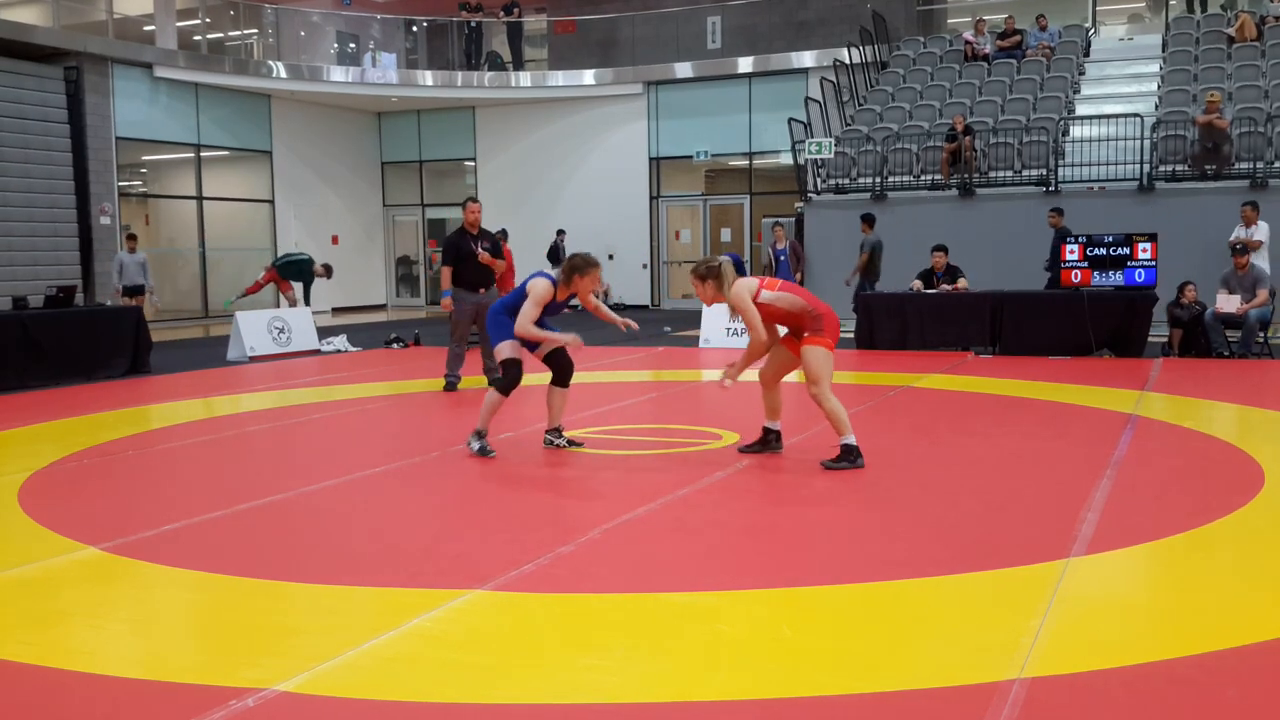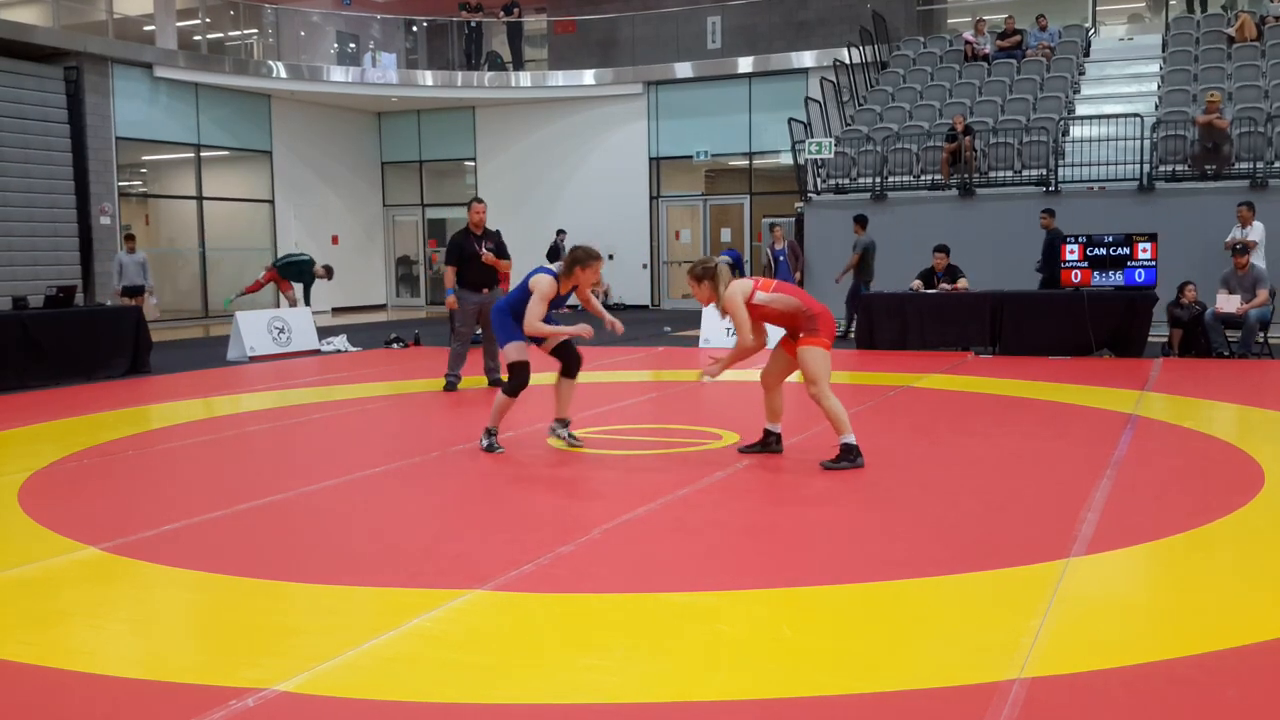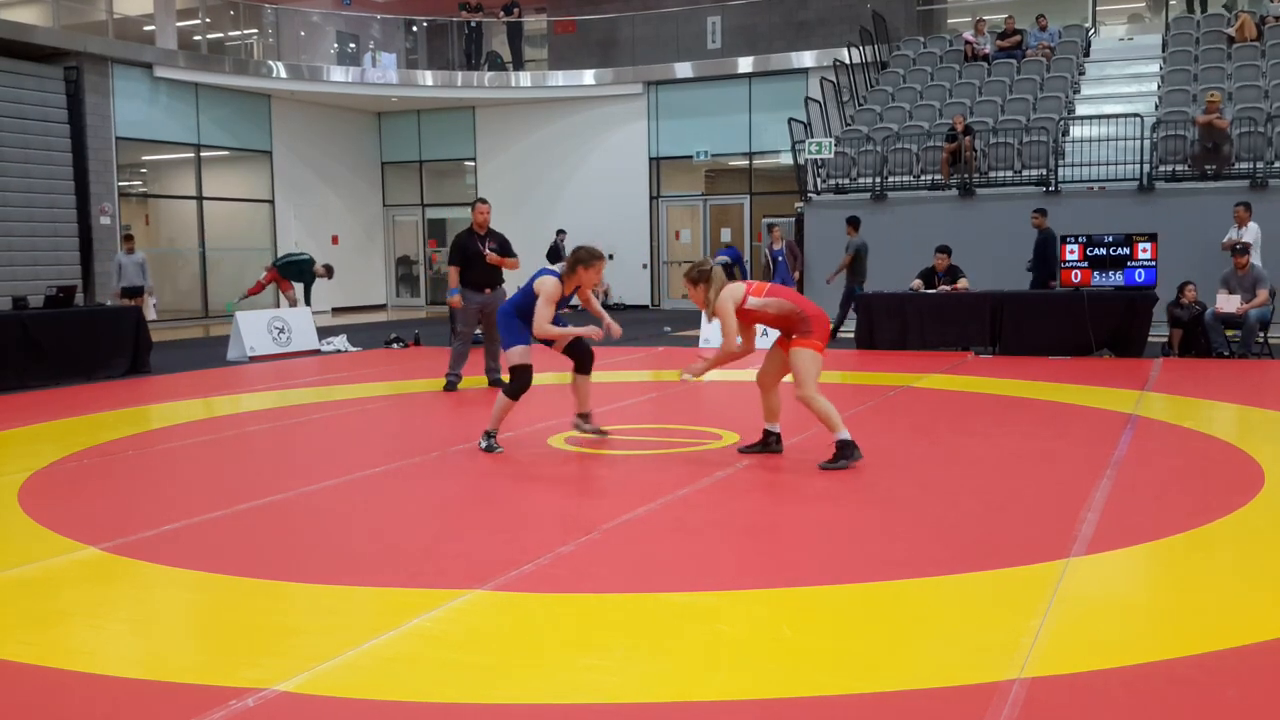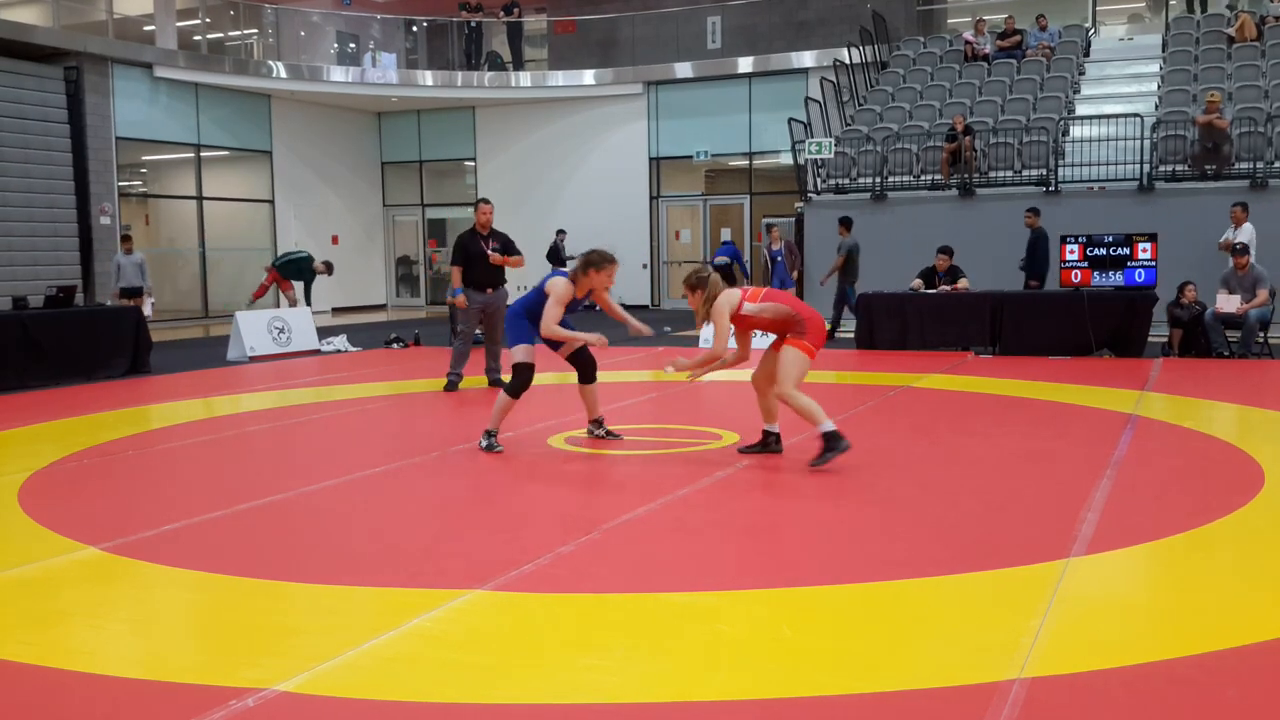
dt=0.1s
person 1, frame 1
left shoulder: (737, 291)
right shoulder: (745, 292)
left elbow: (761, 338)
right elbow: (770, 337)
left wrist: (739, 368)
right wrist: (741, 364)
left hip: (819, 322)
right hip: (805, 326)
left knee: (818, 390)
right knee: (768, 376)
left ankle: (851, 451)
right ankle: (771, 437)
person 1, frame 2
left shoulder: (731, 293)
right shoulder: (741, 295)
left elbow: (745, 341)
right elbow: (759, 341)
left wrist: (721, 366)
right wrist: (726, 362)
left hip: (814, 322)
right hip: (801, 327)
left knee: (817, 390)
right knee: (769, 380)
left ankle: (851, 451)
right ankle: (771, 439)
person 1, frame 3
left shoulder: (724, 297)
right shoulder: (738, 299)
left elbow: (730, 347)
right elbow: (747, 347)
left wrist: (705, 365)
right wrist: (713, 361)
left hip: (810, 324)
right hip: (799, 327)
left knee: (805, 392)
right knee: (765, 379)
left ankle: (846, 445)
right ankle: (771, 438)
person 1, frame 4
left shoulder: (721, 303)
right shoulder: (732, 304)
left elbow: (718, 351)
right elbow: (743, 353)
left wrist: (689, 364)
right wrist: (707, 368)
left hip: (806, 325)
right hip: (796, 327)
left knee: (784, 391)
right knee: (760, 381)
left ankle: (833, 438)
right ankle: (771, 438)
person 2, frame 1
left shoulder: (574, 285)
right shoulder: (545, 286)
left elbow: (594, 305)
right elbow: (520, 328)
left wrist: (617, 319)
right wrist: (561, 338)
left hip: (532, 319)
right hip: (503, 318)
left knee: (564, 368)
right knee: (512, 374)
left ankle: (553, 433)
right ankle: (479, 435)
person 2, frame 2
left shoulder: (574, 278)
right shoulder: (547, 282)
left elbow: (587, 299)
right elbow: (529, 328)
left wrist: (606, 316)
right wrist: (570, 330)
left hip: (535, 316)
right hip: (508, 316)
left knee: (572, 359)
right knee: (520, 376)
left ankle: (560, 423)
right ankle: (490, 432)
person 2, frame 3
left shoulder: (578, 280)
right shoulder: (552, 284)
left elbow: (588, 300)
right elbow: (540, 330)
left wrist: (606, 319)
right wrist: (580, 331)
left hip: (540, 316)
right hip: (513, 318)
left knee: (584, 355)
right knee: (522, 380)
left ankle: (584, 418)
right ankle: (489, 434)
person 2, frame 4
left shoulder: (592, 284)
right shoulder: (563, 285)
left elbow: (609, 305)
right elbow: (547, 330)
left wrist: (633, 323)
right wrist: (586, 337)
left hip: (549, 318)
right hip: (521, 318)
left knee: (587, 365)
right knee: (523, 377)
left ankle: (596, 424)
right ankle: (490, 434)
person 3, frame 1
left shoulder: (490, 237)
right shoulder: (454, 239)
left elbow: (503, 266)
right elbow: (446, 268)
left wrist: (490, 261)
right wrist: (446, 294)
left hip: (488, 293)
right hip: (464, 295)
left knee: (490, 337)
right knee: (458, 338)
left ankle: (493, 375)
right ankle: (452, 377)
person 3, frame 2
left shoulder: (495, 238)
right shoulder: (458, 239)
left elbow: (507, 266)
right elbow: (450, 268)
left wrist: (494, 261)
right wrist: (449, 293)
left hip: (492, 294)
right hip: (467, 295)
left knee: (492, 337)
right knee: (461, 337)
left ankle: (493, 375)
right ankle: (452, 377)
person 3, frame 3
left shoulder: (499, 238)
right shoulder: (462, 239)
left elbow: (515, 263)
right elbow: (453, 268)
left wrist: (499, 260)
right wrist: (454, 292)
left hip: (495, 293)
right hip: (470, 294)
left knee: (494, 337)
right knee: (462, 336)
left ankle: (494, 375)
right ankle: (453, 377)
person 3, frame 4
left shoulder: (501, 238)
right shoulder: (464, 239)
left elbow: (520, 261)
right elbow: (456, 268)
left wrist: (503, 260)
right wrist: (457, 292)
left hip: (497, 294)
right hip: (472, 294)
left knee: (495, 337)
right knee: (463, 336)
left ankle: (494, 375)
right ankle: (454, 376)
